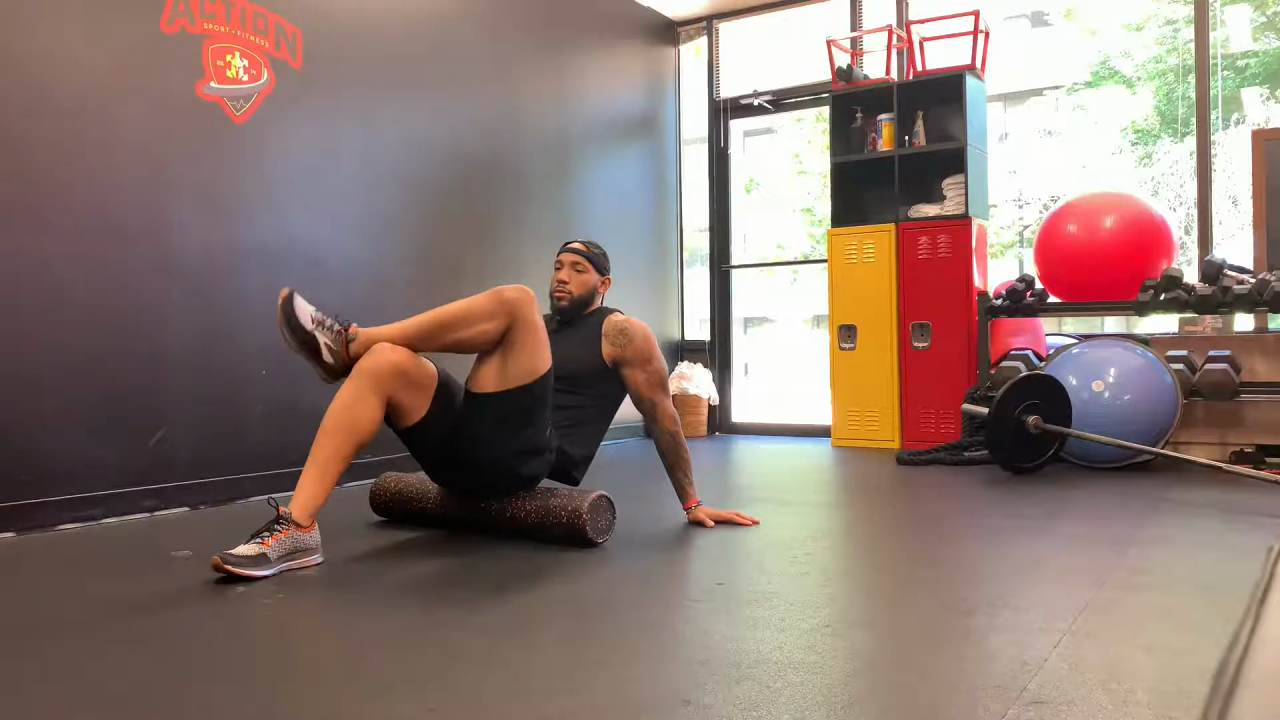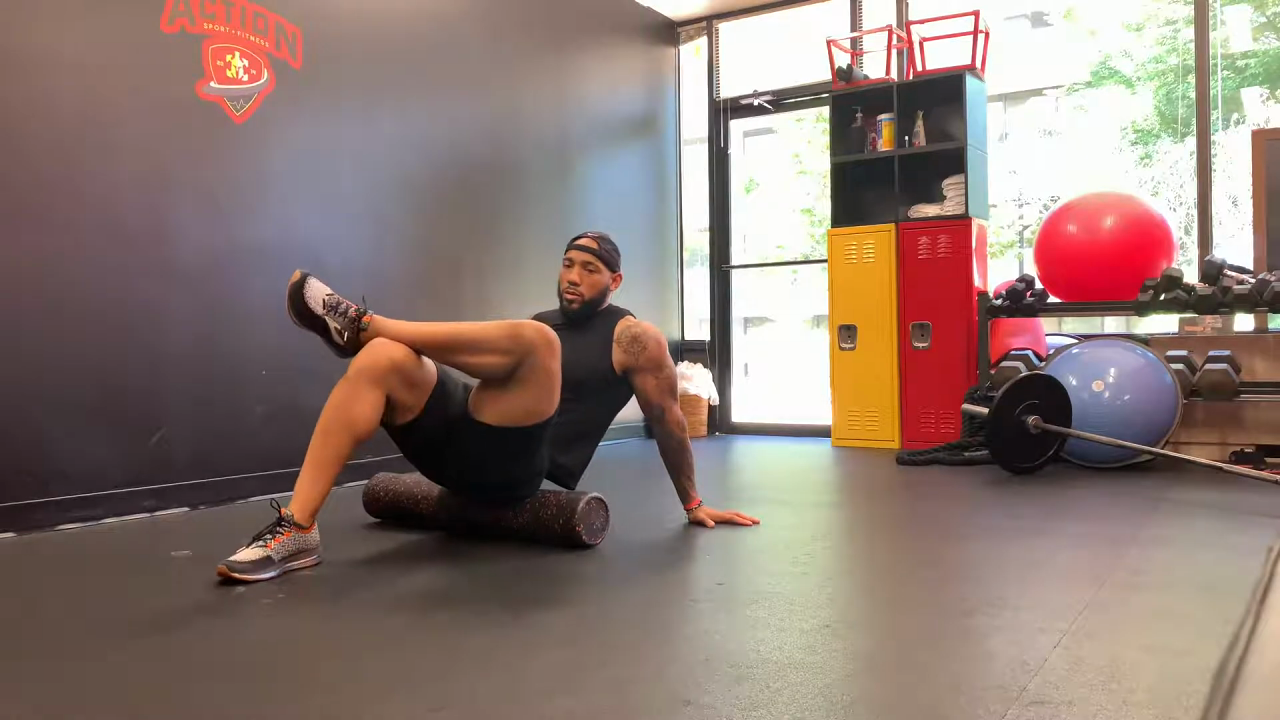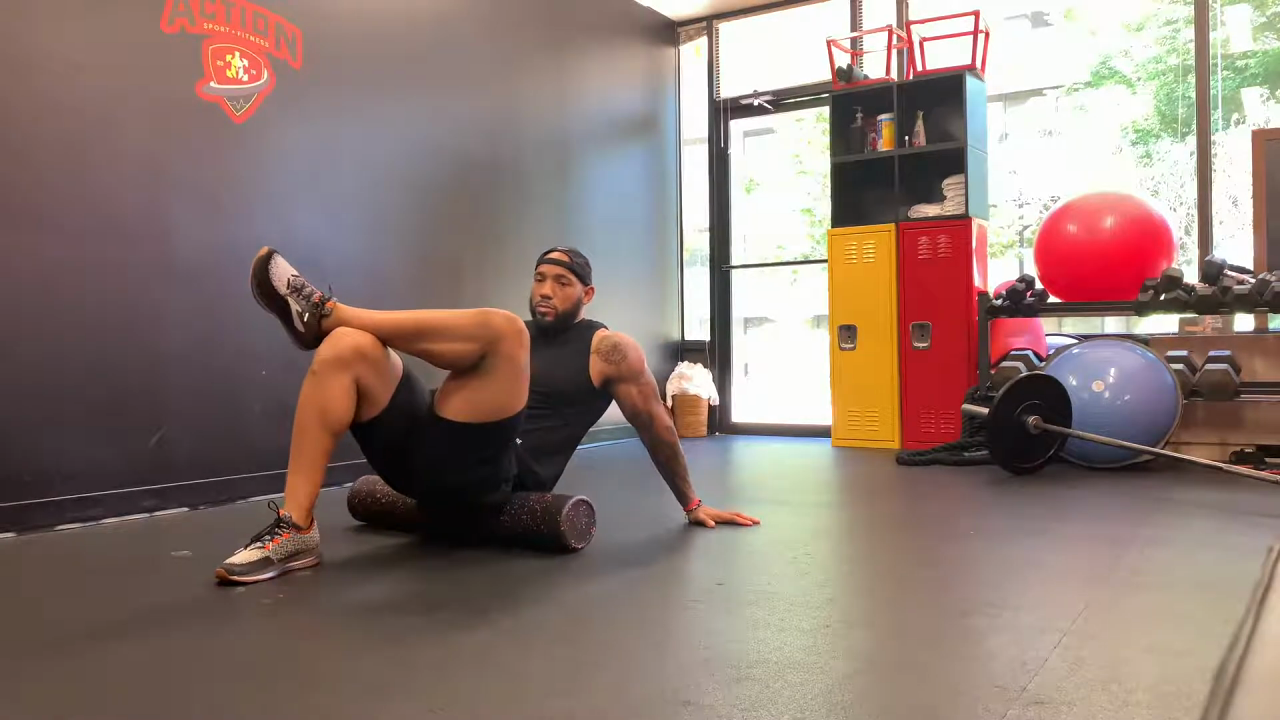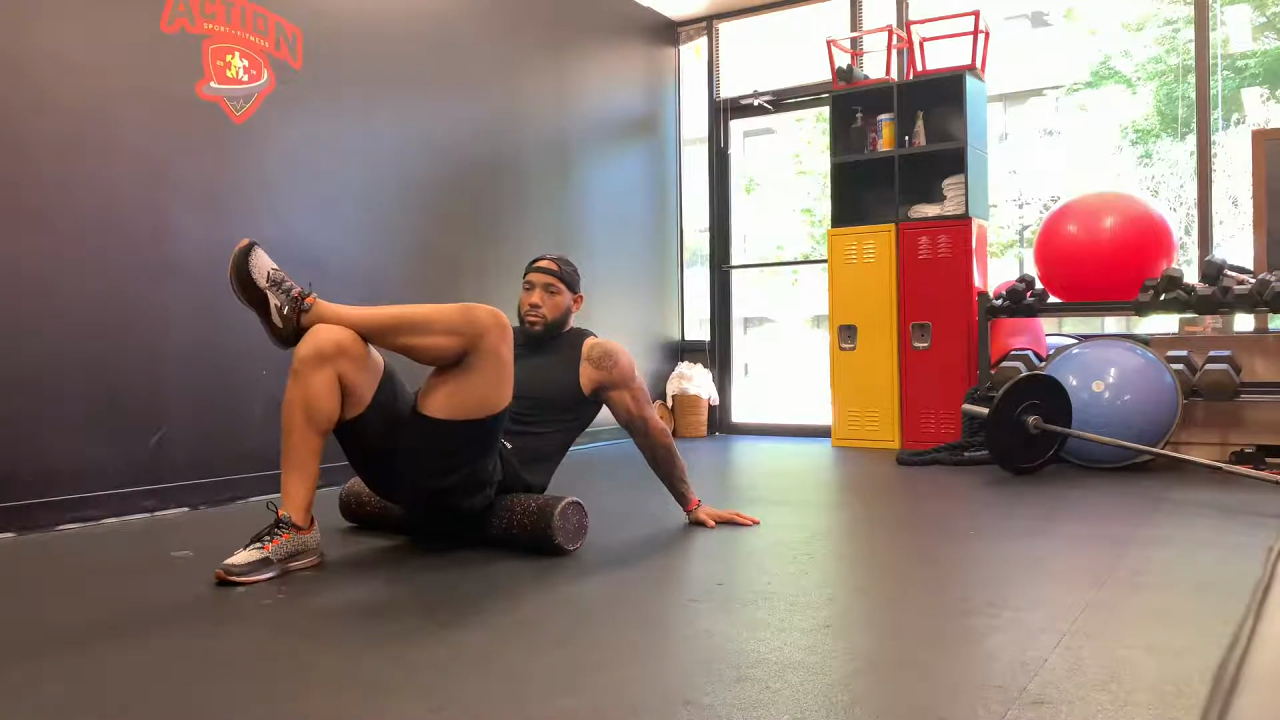
dt=0.7s
person 1, frame 1
left shoulder: (622, 334)
right shoulder: (544, 332)
left elbow: (662, 415)
left wrist: (692, 503)
left hip: (517, 456)
right hip: (471, 451)
left knee: (513, 300)
right knee: (385, 364)
left ankle: (349, 343)
right ankle: (298, 528)
person 1, frame 2
left shoulder: (633, 338)
right shoulder: (541, 322)
left elbow: (667, 420)
left wrist: (693, 503)
left hip: (513, 466)
right hip: (461, 441)
left knee: (534, 341)
right knee: (382, 358)
left ankle: (362, 324)
right ankle: (297, 529)
person 1, frame 3
left shoulder: (609, 349)
right shoulder: (517, 343)
left elbow: (655, 426)
left wrist: (692, 503)
left hip: (481, 471)
right hip: (429, 451)
left knee: (501, 328)
right knee: (347, 348)
left ankle: (324, 313)
right ankle: (295, 529)
person 1, frame 4
left shoulder: (598, 358)
right shoulder: (505, 344)
left elbow: (649, 429)
left wrist: (691, 504)
left hip: (466, 475)
right hip: (410, 456)
left knee: (484, 323)
right knee: (326, 344)
left ankle: (303, 308)
right ankle: (294, 530)
